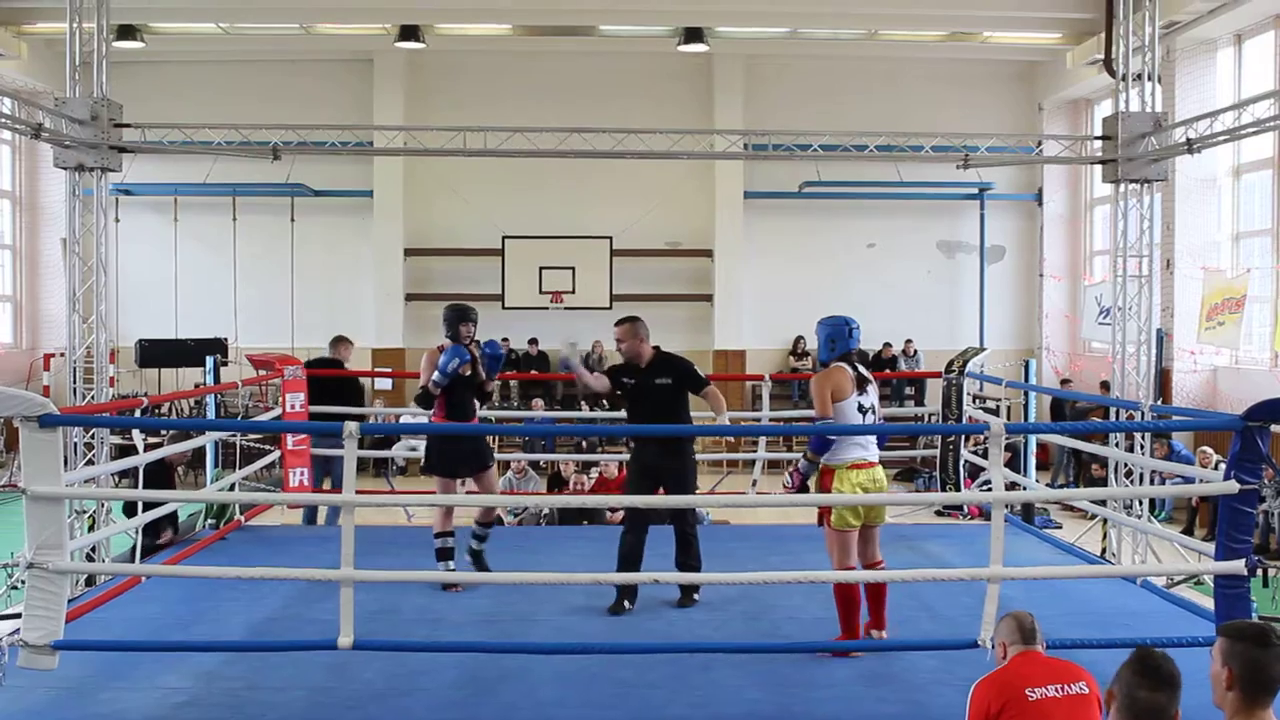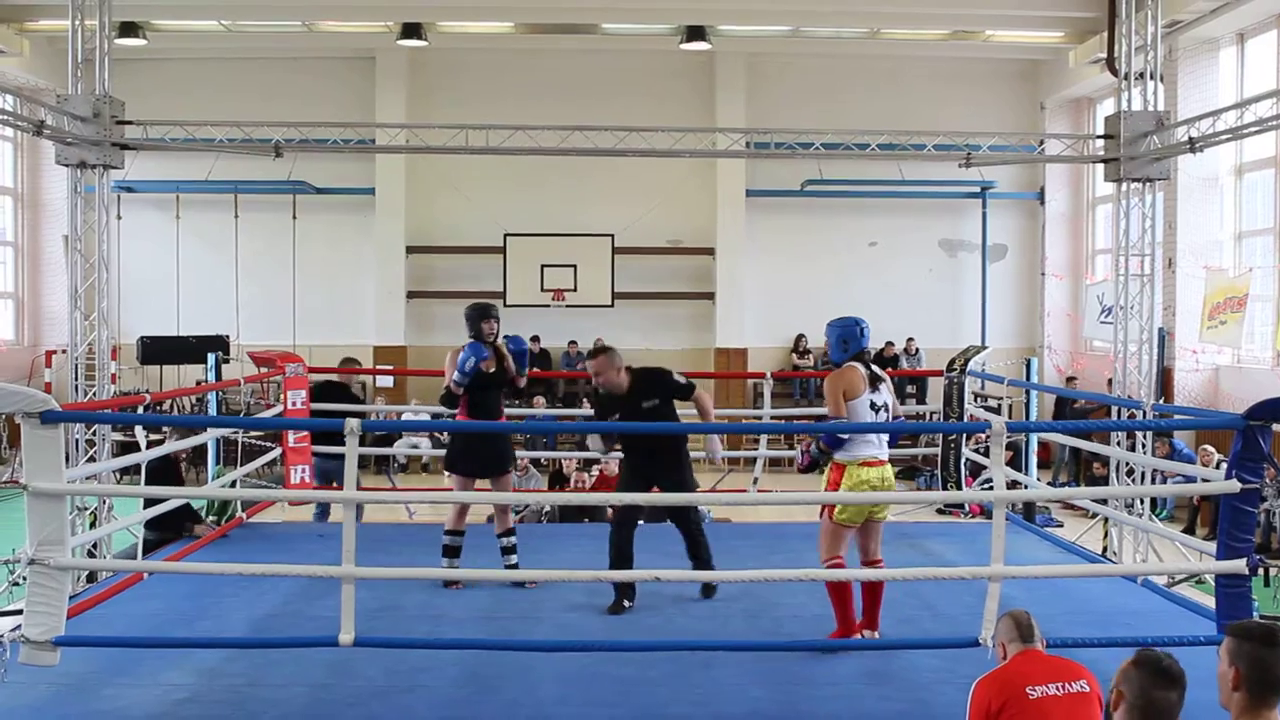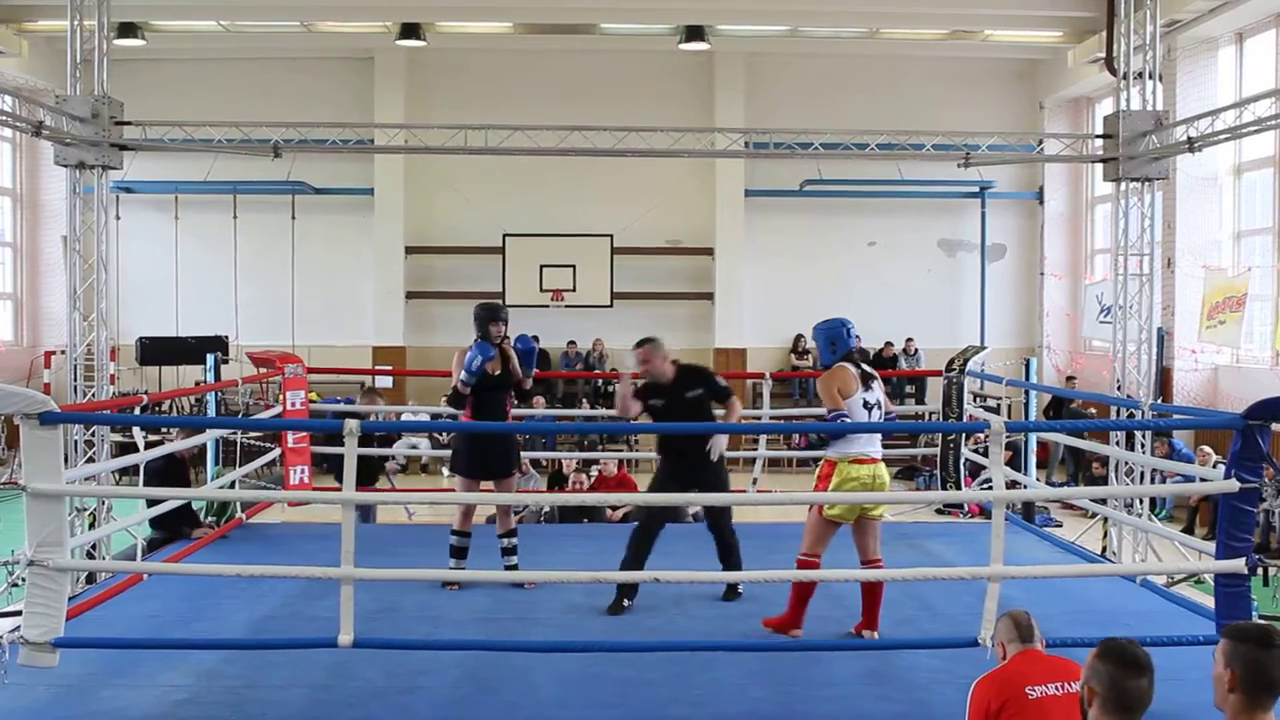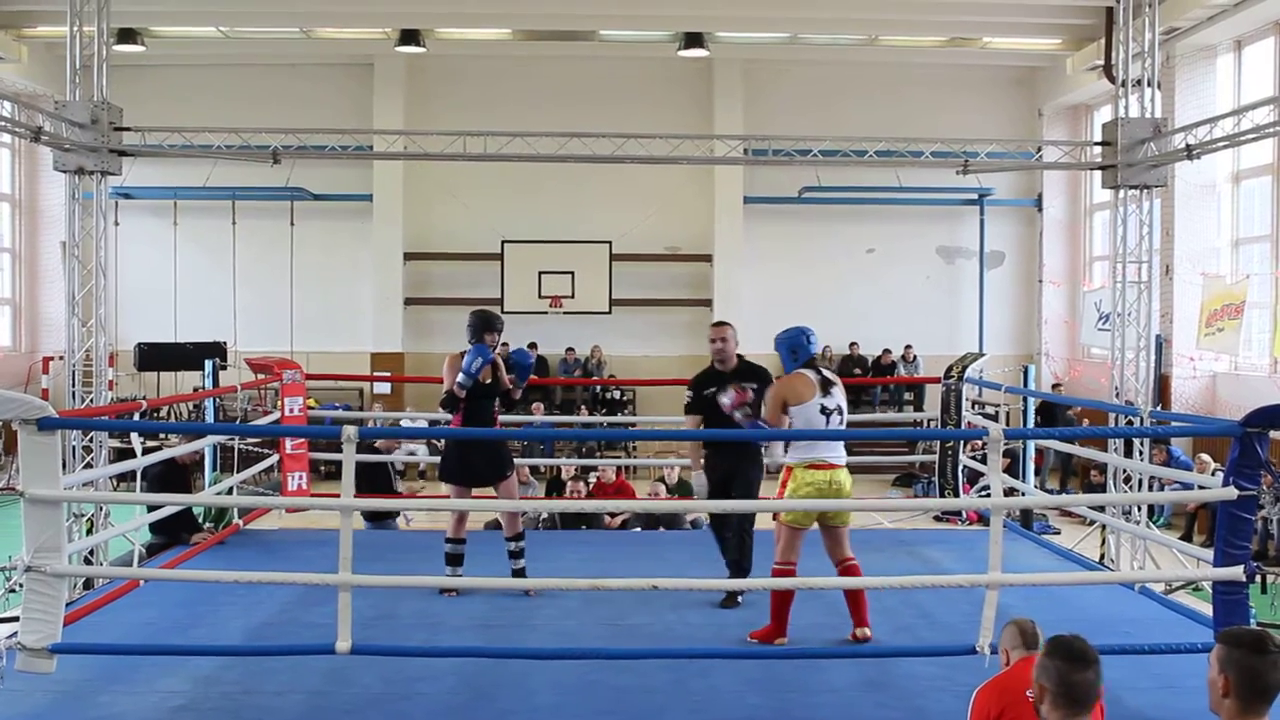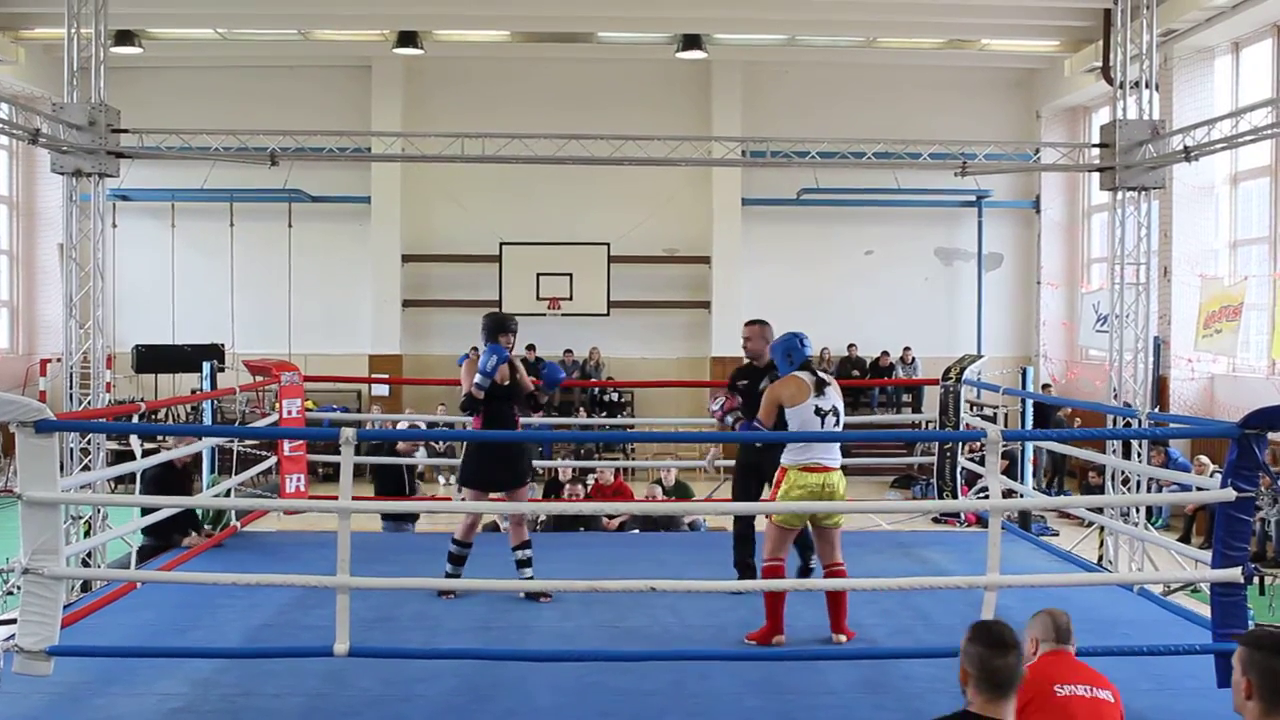
dt=0.4s
person 1, frame 1
left shoulder: (825, 378)
right shoulder: (868, 378)
left elbow: (825, 434)
left wrist: (803, 469)
left hip: (841, 476)
right hip: (874, 473)
left knee: (843, 562)
right knee: (870, 556)
left ankle: (851, 637)
right ankle: (878, 625)
person 1, frame 2
left shoulder: (838, 378)
right shoulder: (882, 377)
left elbow: (837, 433)
left wrist: (812, 452)
left hip: (851, 473)
right hip: (882, 472)
left knee: (830, 552)
right knee: (870, 554)
left ankle: (848, 629)
right ankle: (869, 625)
person 1, frame 3
left shoulder: (830, 378)
right shoulder: (872, 376)
left elbow: (840, 425)
right elbow: (890, 422)
left hip: (844, 470)
right hip: (876, 470)
left knee: (812, 547)
right knee: (870, 552)
left ankle: (792, 620)
right ankle: (870, 624)
person 1, frame 4
left shoulder: (786, 384)
right shoulder: (835, 382)
left hip: (802, 476)
right hip: (838, 475)
left knee: (784, 555)
right knee: (842, 553)
left ankle: (777, 629)
right ankle: (861, 624)
person 1, frame 5
left shoulder: (780, 388)
right shoulder: (832, 384)
left elbow: (755, 433)
left wrist: (729, 414)
left hip: (797, 478)
right hip: (833, 478)
left knee: (772, 554)
right knee: (831, 557)
left ankle: (774, 629)
right ankle: (840, 628)
person 2, frame 1
left shoulder: (474, 353)
right shoulder: (434, 355)
left elbow: (483, 396)
right elbow: (424, 401)
left wrist: (492, 370)
right wrist: (443, 373)
left hip: (472, 433)
right hip: (445, 436)
left knee: (491, 497)
right knee: (447, 505)
left ankle: (476, 552)
right ankle: (446, 570)
person 2, frame 2
left shoulder: (503, 351)
right shoulder: (459, 355)
left elbow: (517, 392)
right elbow: (449, 402)
left wrist: (522, 365)
right wrist: (462, 374)
left hip: (497, 434)
right hip: (468, 435)
left knee: (504, 505)
right knee: (461, 505)
left ankle: (512, 568)
right ankle: (449, 569)
person 2, frame 3
left shoulder: (509, 353)
right shoulder: (465, 355)
left elbow: (523, 394)
right elbow: (456, 402)
left wrist: (528, 366)
right wrist: (470, 373)
left hip: (503, 436)
right hip: (473, 436)
left knee: (506, 506)
right knee: (467, 507)
left ankle: (511, 568)
right ankle: (456, 570)
person 2, frame 4
left shoulder: (496, 362)
right shoulder: (455, 361)
left elbow: (509, 400)
right elbow: (448, 405)
left wrist: (521, 378)
right wrist: (467, 375)
left hip: (492, 442)
right hip: (463, 444)
left knee: (512, 510)
right knee: (459, 514)
left ankle: (519, 572)
right ankle: (452, 577)
person 2, frame 5
left shoulder: (515, 364)
right shoulder: (473, 365)
left elbow: (533, 403)
right elbow: (468, 408)
left wrist: (547, 387)
right wrist: (484, 376)
left hip: (513, 446)
right hip: (483, 447)
left knee: (519, 518)
right knee: (472, 518)
left ankle: (527, 582)
right ankle: (451, 577)
person 3, frame 1
left shoulder: (675, 366)
right shoulder: (622, 372)
left elbow: (710, 393)
right elbow: (593, 383)
left wrist: (721, 417)
right wrist: (575, 365)
left hip: (678, 454)
right hip: (643, 455)
left knee: (684, 521)
right knee: (634, 521)
left ankle: (690, 586)
right ankle: (626, 593)
person 3, frame 2
left shoulder: (656, 379)
right shoulder: (603, 405)
left elbow: (700, 396)
right elbow: (604, 444)
left wrist: (711, 436)
right wrist: (596, 443)
left hip: (673, 461)
right hip: (636, 466)
left knee: (689, 521)
right knee: (621, 523)
left ankle: (706, 573)
right ankle: (624, 593)
person 3, frame 3
left shoulder: (700, 376)
right shoulder: (646, 391)
left elbow: (734, 402)
right elbow: (626, 414)
left wrist: (724, 433)
right wrist: (625, 377)
left hip: (707, 462)
right hip: (672, 464)
left knee: (720, 523)
right knee: (647, 522)
left ankle: (734, 580)
right ankle: (626, 591)
person 3, frame 4
left shoulder: (757, 374)
right shoulder: (700, 382)
right elbow: (693, 427)
right wrist: (697, 469)
left hip: (747, 457)
right hip: (715, 458)
left knee: (741, 521)
right knee: (718, 521)
left ankle: (736, 586)
right ankle: (737, 577)
person 3, frame 5
right shoulder: (740, 375)
right elbow: (727, 412)
right wrist: (717, 446)
left hip: (779, 451)
right hip: (749, 450)
right knee: (742, 513)
left ankle: (808, 560)
right ankle: (746, 574)
